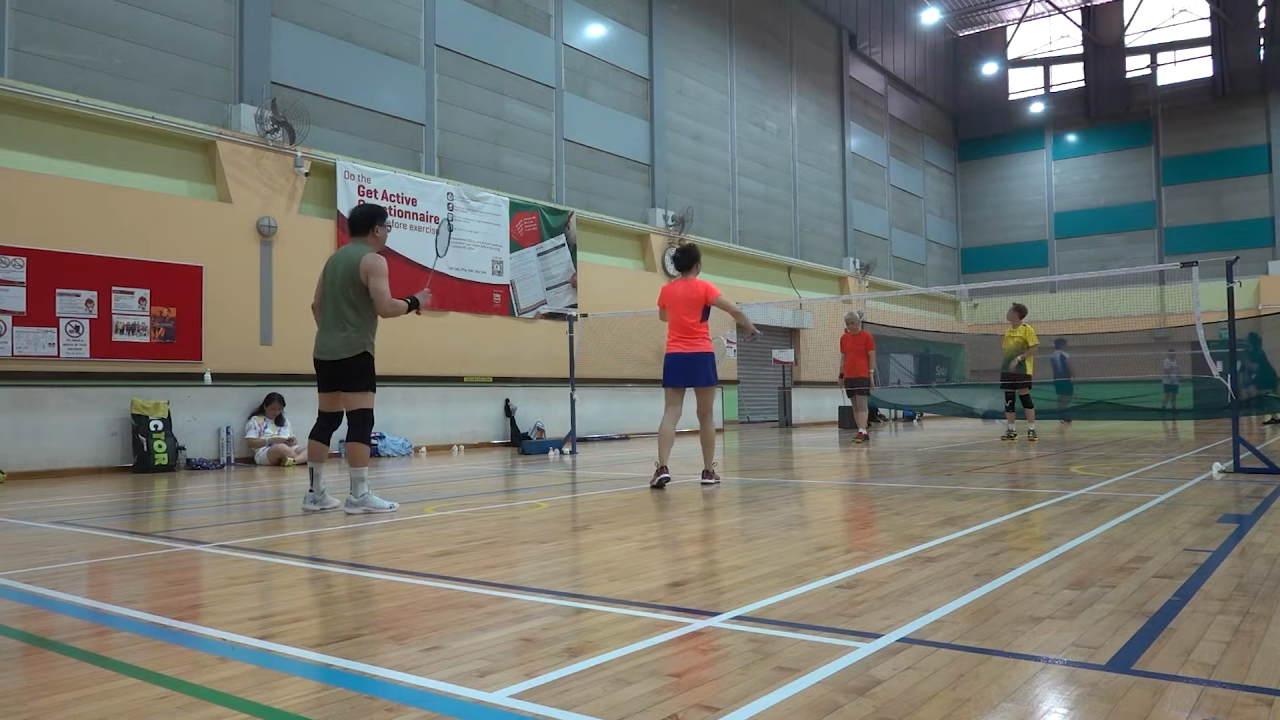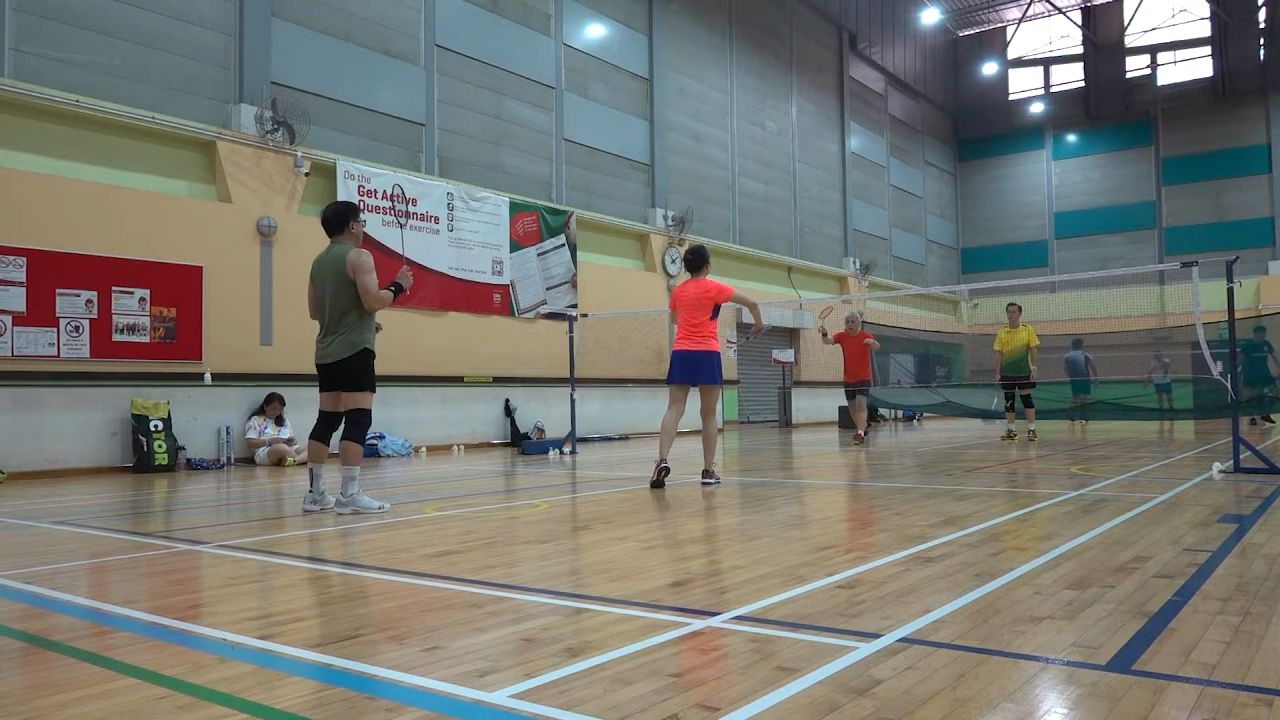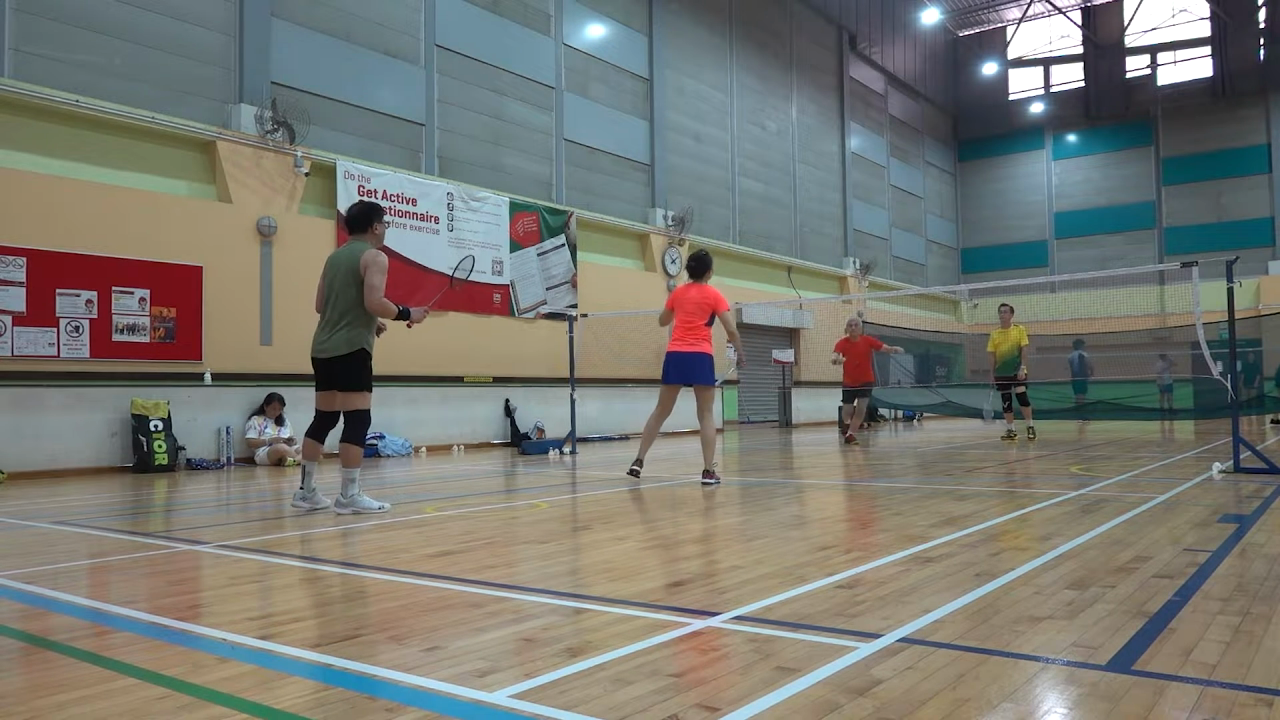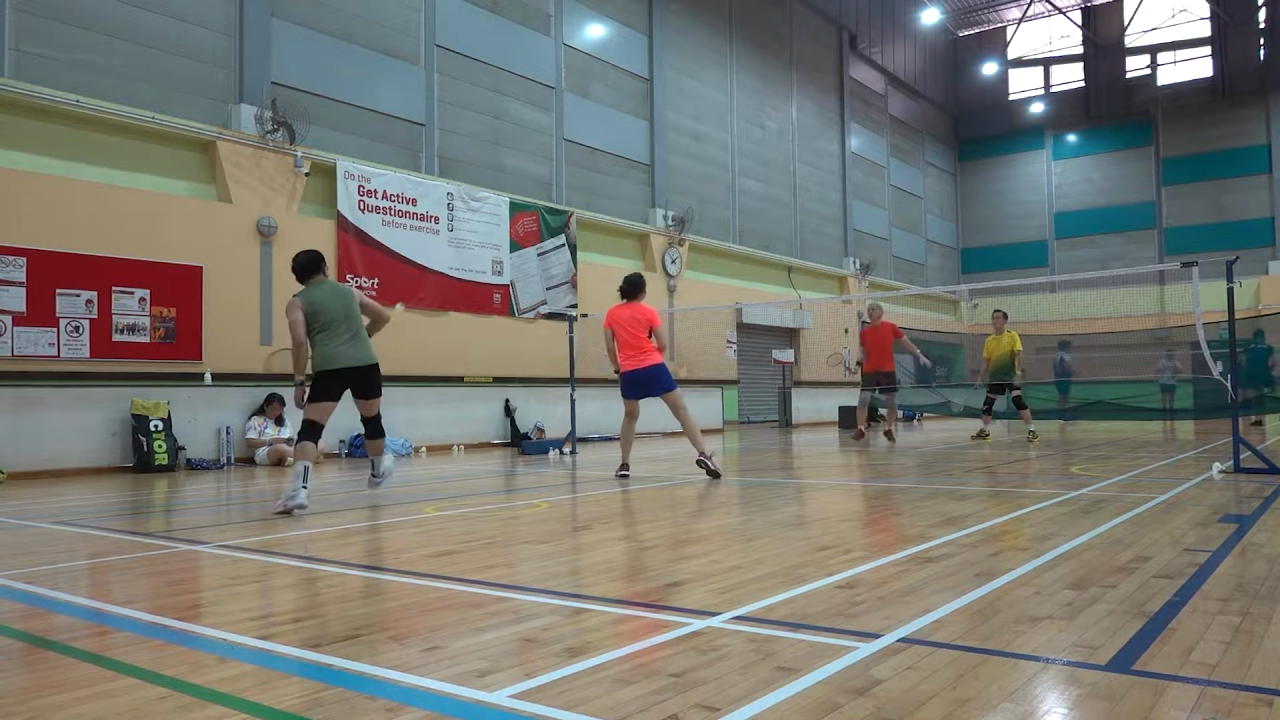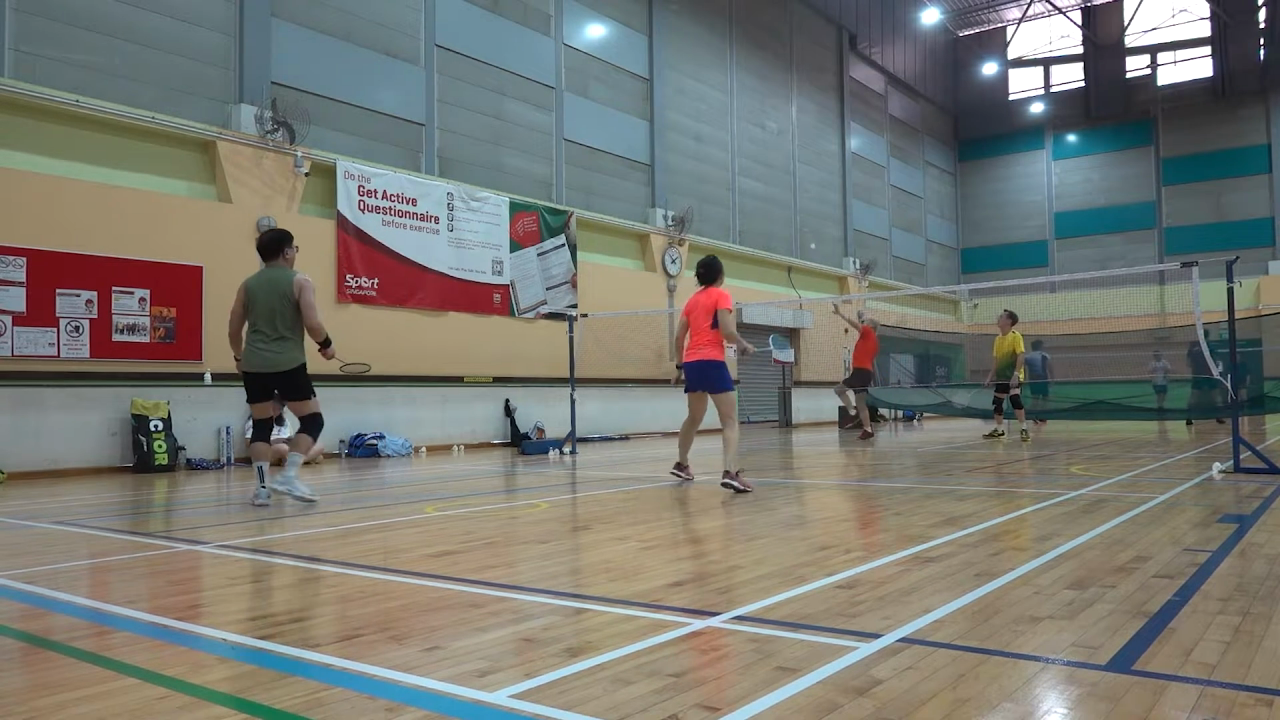
dt=1s
person 1, frame 1
left shoulder: (334, 258)
right shoulder: (373, 261)
left elbow: (316, 306)
right elbow: (385, 307)
right wrist: (415, 302)
left hip: (324, 352)
right hip: (354, 352)
left knee: (326, 420)
right knee: (361, 421)
left ankle: (315, 493)
right ankle: (359, 495)
person 1, frame 2
left shoulder: (318, 262)
right shoulder: (358, 256)
right elbow: (373, 301)
right wrist: (398, 286)
left hip: (326, 352)
right hip: (354, 351)
left knee: (326, 420)
right knee: (358, 420)
left ankle: (315, 493)
right ankle: (350, 495)
person 1, frame 3
left shoulder: (334, 257)
right shoulder: (375, 257)
right elbow: (374, 302)
right wrist: (406, 314)
left hip: (323, 349)
right hip: (351, 350)
left knee: (324, 418)
right knee: (358, 421)
left ankle: (306, 490)
right ankle: (350, 495)
person 1, frame 4
left shoulder: (298, 302)
right shoulder: (350, 292)
left elbow: (299, 342)
right elbow: (383, 316)
left wrist: (300, 380)
left hip: (329, 368)
right hip: (364, 364)
left knee: (310, 430)
right knee: (372, 419)
left ankle: (299, 490)
right ankle: (378, 471)
person 1, frame 5
left shoulder: (248, 285)
right shoulder: (300, 282)
left elbow: (234, 329)
right elbow: (312, 324)
left wrist: (239, 357)
right wrist: (327, 346)
left hip: (254, 366)
right hip: (289, 366)
left knee: (261, 426)
right knee: (312, 420)
left ankle: (262, 487)
right ankle: (288, 477)
person 2, frame 1
left shoulder: (666, 290)
right shoulder: (703, 287)
right elbow: (734, 310)
right wrist: (750, 328)
left hip: (674, 356)
right hip: (700, 356)
left knee: (671, 413)
right knee: (705, 415)
left ankle: (662, 466)
right ankle: (708, 471)
person 2, frame 2
left shoulder: (678, 290)
right shoulder: (714, 288)
right elbow: (751, 303)
right wrist: (758, 324)
left hip: (681, 354)
right hip: (706, 354)
left knee: (674, 410)
right knee: (708, 414)
left ankle: (662, 461)
right ankle: (708, 471)
person 2, frame 3
left shoulder: (677, 293)
right shoulder: (714, 295)
left elbow: (662, 321)
right elbow: (731, 330)
right wrist: (740, 353)
left hip: (674, 356)
right hip: (700, 357)
left knee: (661, 411)
right knee: (706, 415)
left ankle: (639, 460)
right ankle: (708, 471)
person 2, frame 4
left shoulder: (612, 314)
right shoulder: (649, 312)
left elbow: (610, 347)
right elbow: (663, 345)
left wrist: (618, 369)
left hip: (629, 373)
right hip: (654, 367)
left knee: (630, 417)
right knee: (682, 412)
left ankle: (624, 464)
right ankle: (703, 454)
person 2, frame 5
left shoulder: (692, 299)
right shoulder: (720, 295)
left elbow: (680, 335)
right elbow: (727, 330)
left wrist: (679, 364)
right wrist: (744, 345)
left hip: (691, 363)
right hip: (712, 361)
left knee: (694, 416)
right knee: (730, 421)
left ankle: (681, 464)
right ankle: (731, 473)
